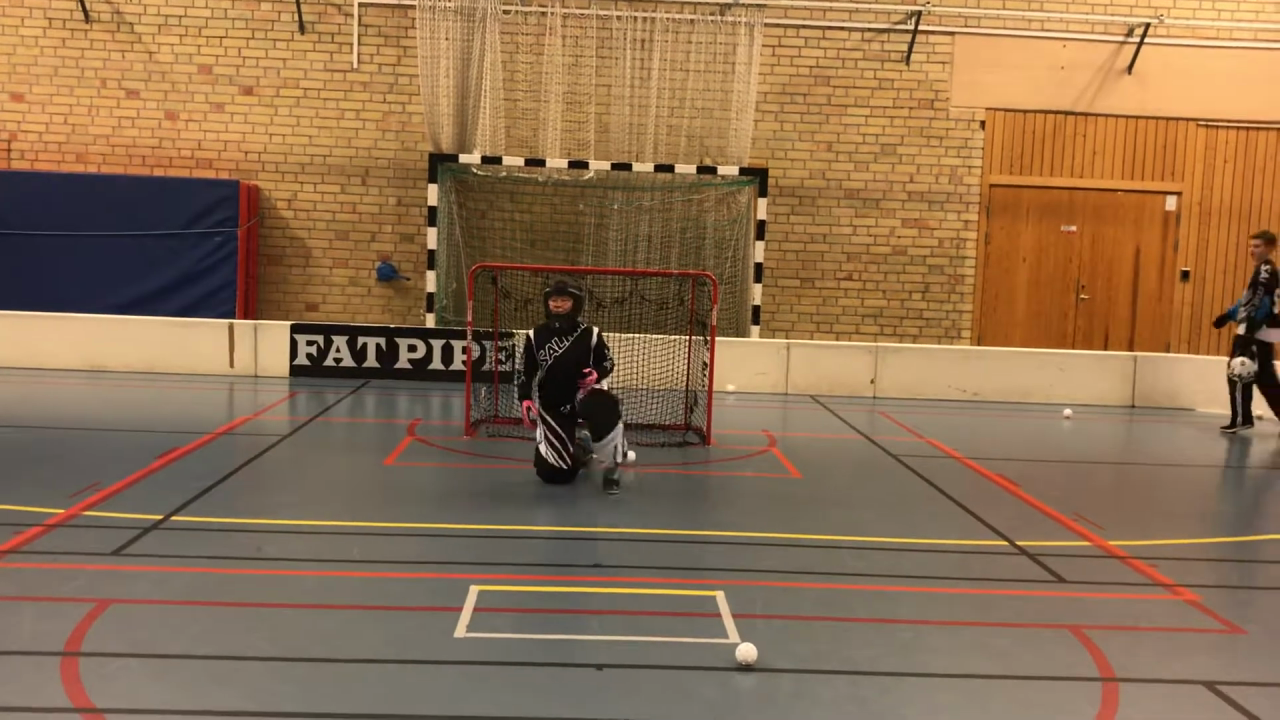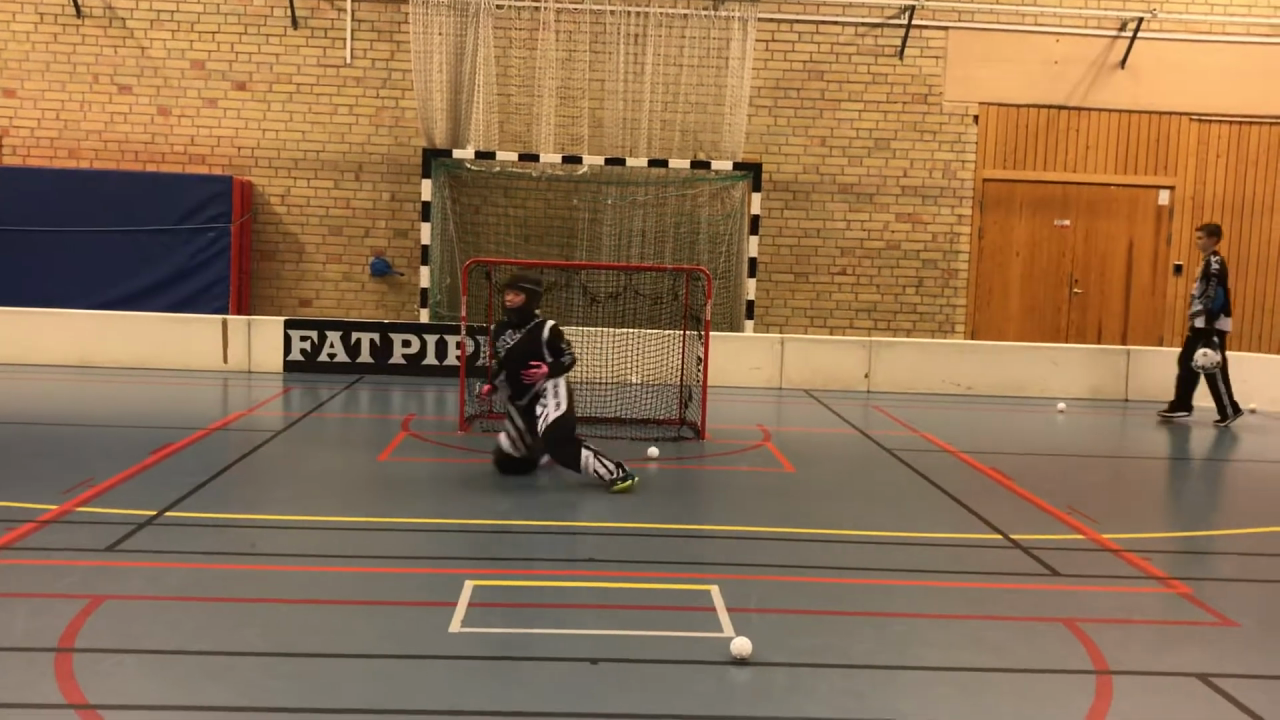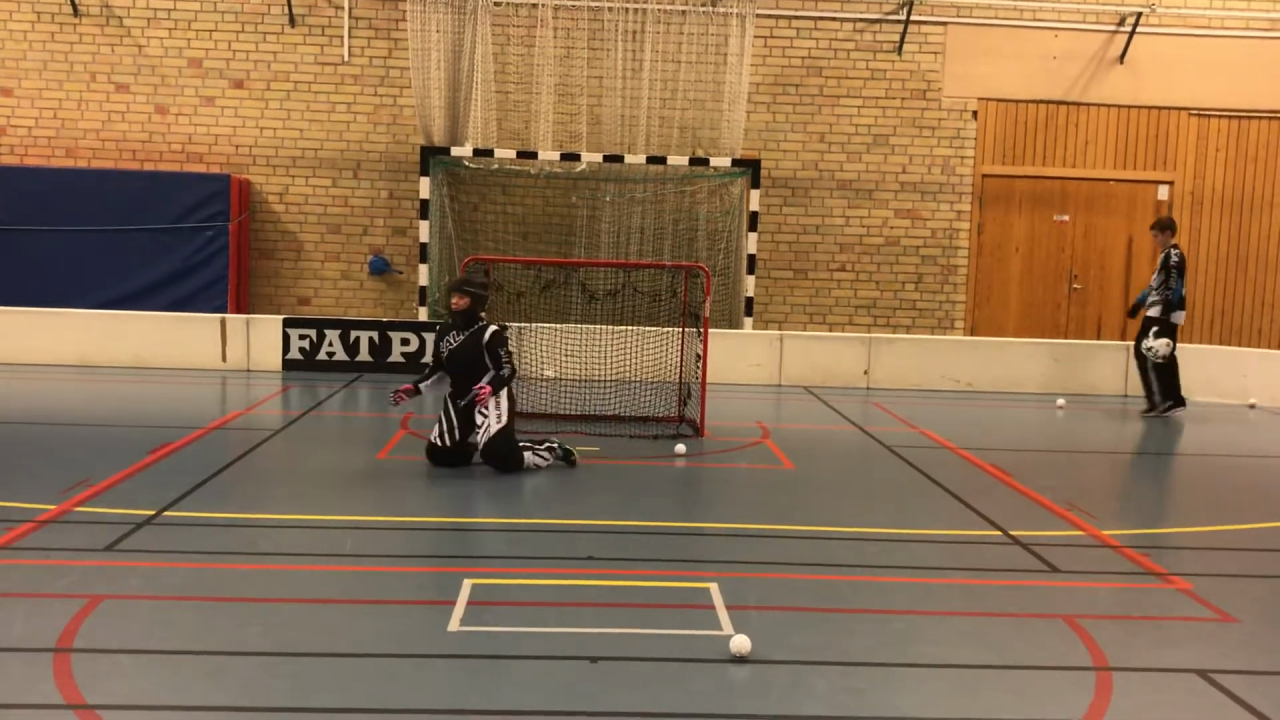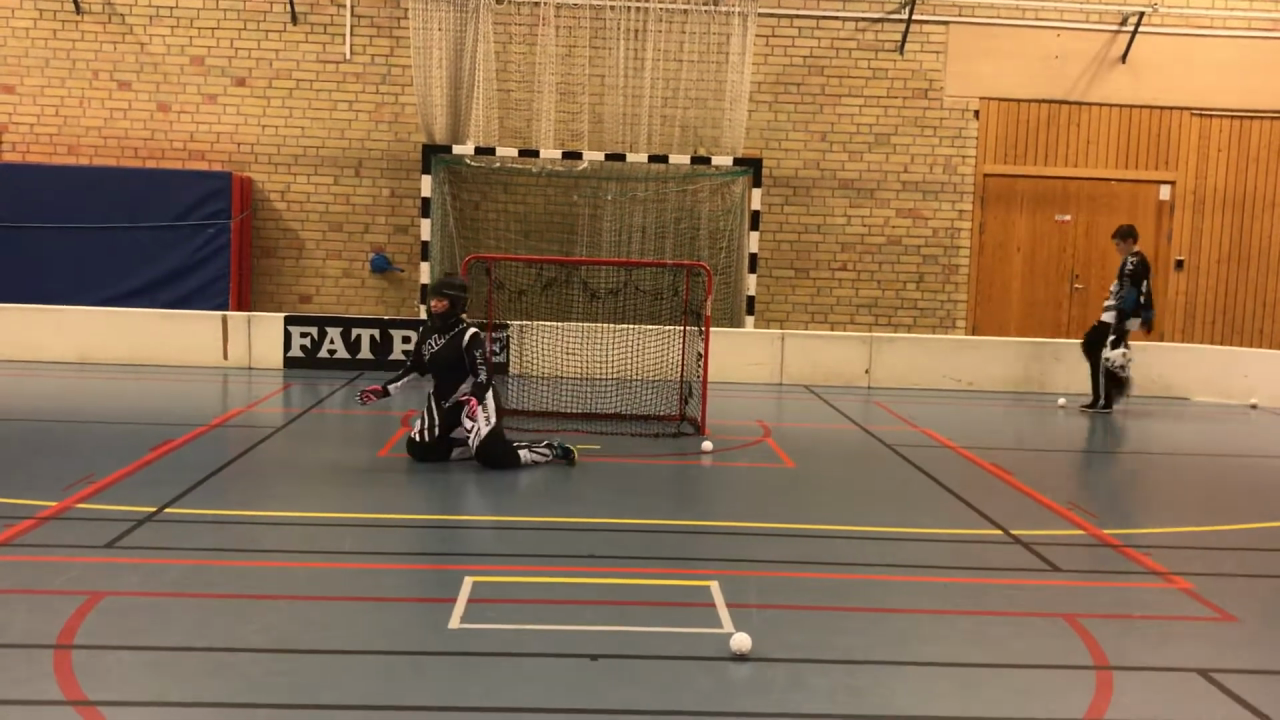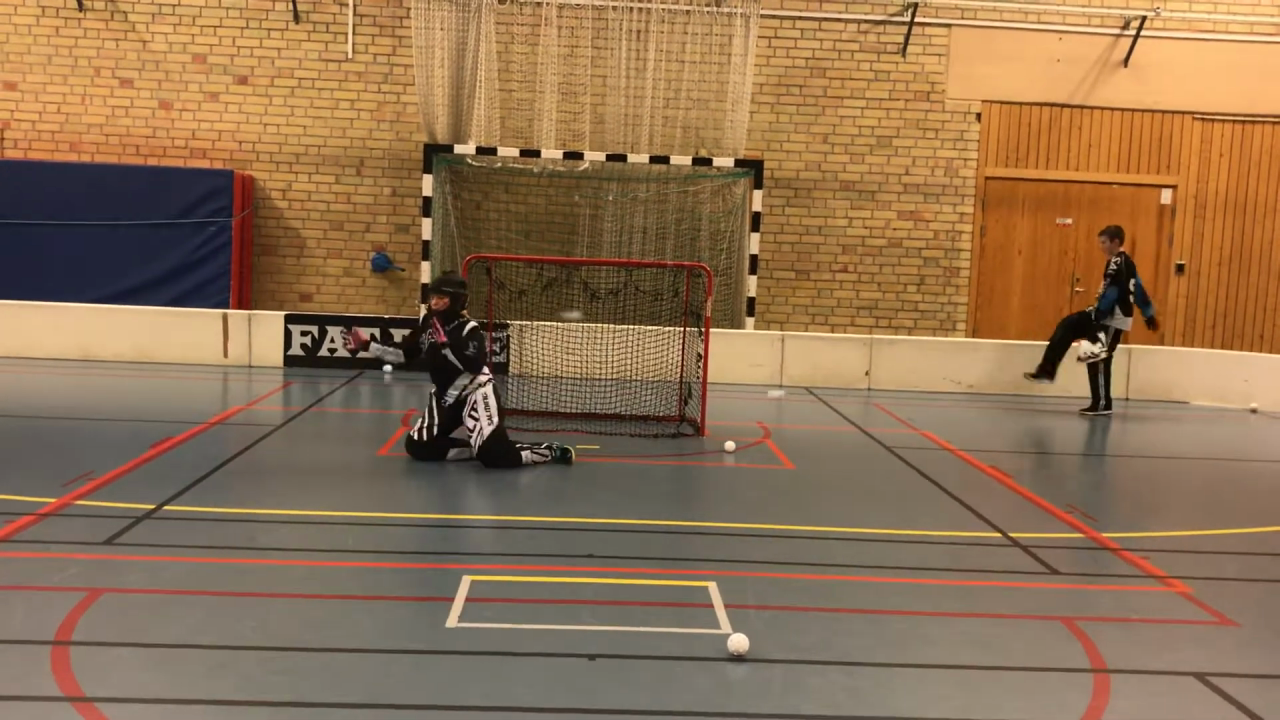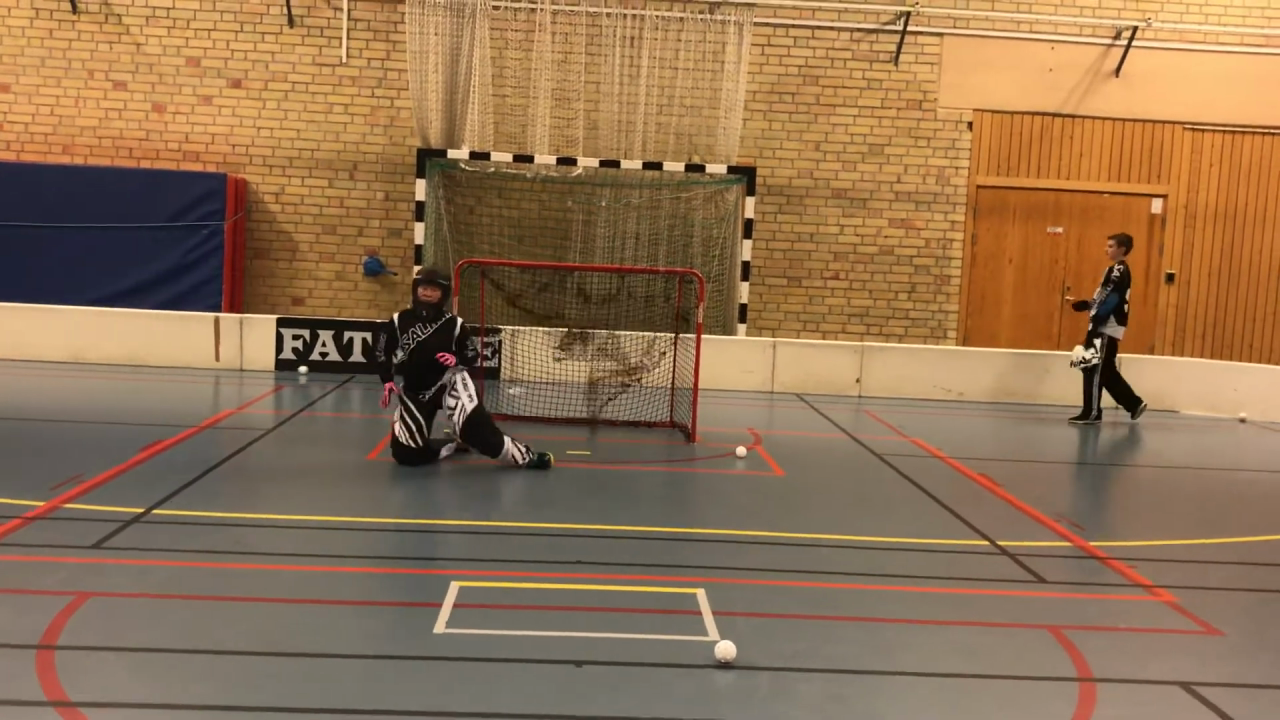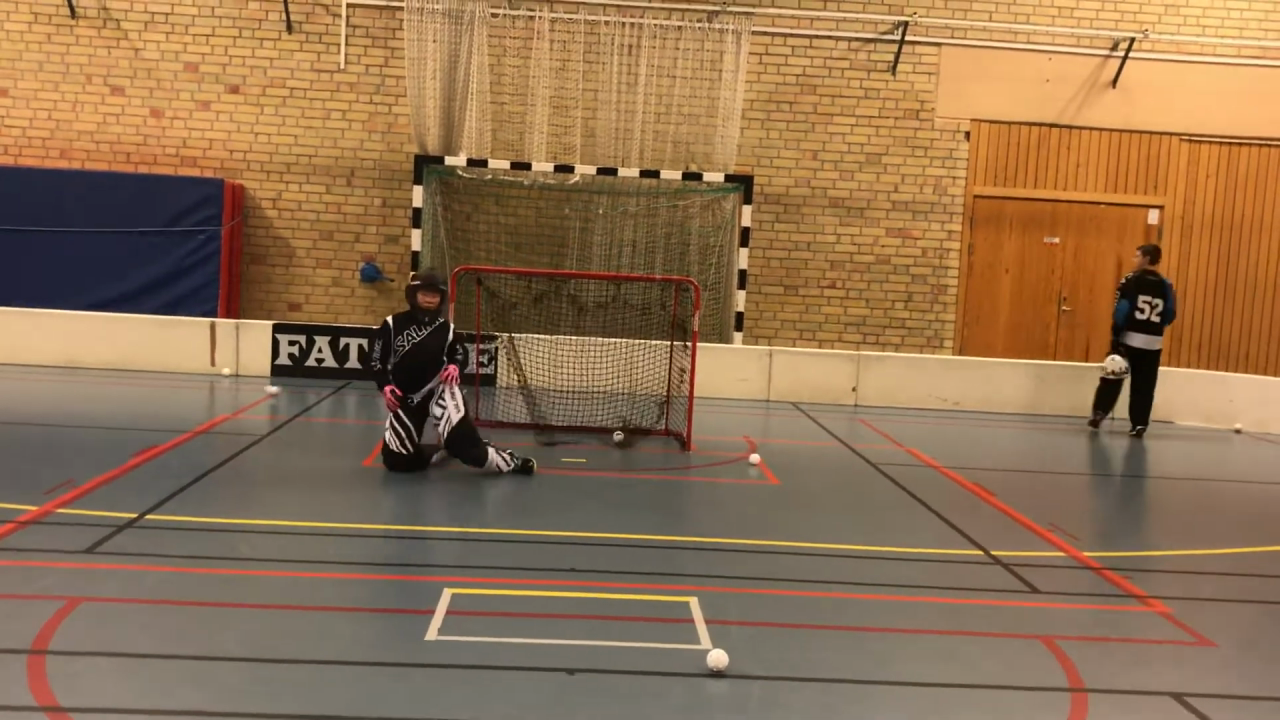
dt=0.4s
person 1, frame 1
left shoulder: (590, 333)
right shoulder: (536, 336)
left elbow: (608, 361)
right elbow: (525, 372)
left wrist: (597, 374)
right wrist: (525, 400)
left hip: (585, 391)
right hip: (550, 406)
left knee: (602, 407)
right knee: (553, 473)
left ankle: (612, 468)
right ankle: (580, 446)
person 1, frame 2
left shoulder: (546, 329)
right shoulder: (500, 329)
left elbow: (568, 359)
left wrist: (548, 370)
right wrist: (491, 385)
left hip: (547, 391)
right hip: (517, 399)
left knee: (558, 438)
right knee: (508, 463)
left ankle: (615, 473)
right ankle: (544, 450)
person 1, frame 3
left shoulder: (490, 333)
right shoulder: (444, 331)
left elbow: (508, 370)
right elbow: (437, 368)
left wrist: (491, 388)
right wrist: (415, 388)
left hip: (490, 397)
right hip: (459, 400)
left knee: (500, 455)
right knee: (438, 454)
left ankle: (553, 450)
right ankle: (489, 448)
person 1, frame 4
left shoulder: (469, 335)
right shoulder: (427, 331)
left elbow: (483, 375)
right elbow: (414, 368)
left wrist: (475, 398)
right wrist: (384, 389)
left hip: (474, 399)
right hip: (443, 400)
left knee: (493, 456)
right knee: (418, 448)
left ankle: (552, 450)
right ankle: (475, 445)
person 1, frame 5
left shoulder: (469, 329)
right shoulder: (427, 323)
left elbow: (474, 366)
right elbow: (404, 354)
left wrist: (445, 344)
right wrist: (366, 345)
left hip: (474, 393)
right hip: (445, 396)
left knee: (494, 454)
right knee: (417, 448)
left ankle: (551, 451)
right ankle: (472, 445)
person 1, frame 6
left shoulder: (453, 323)
right shoulder: (399, 321)
left elbow: (471, 356)
right elbow: (383, 352)
left wrist: (456, 360)
right wrist: (387, 381)
left hip: (449, 384)
right hip: (412, 392)
left knee: (477, 426)
right knee: (406, 454)
left ankle: (526, 457)
right ankle: (452, 446)
person 1, frame 7
left shoulder: (446, 328)
right shoulder: (393, 324)
left elbow: (455, 355)
right elbow: (377, 360)
left wrist: (453, 366)
right wrist: (385, 386)
left hip: (439, 390)
right hip: (405, 397)
left knee: (461, 440)
right knee: (397, 461)
left ankle: (511, 463)
right ankle: (437, 451)
person 2, frame 1
right shoulder: (1262, 270)
left elbow: (1261, 302)
left wrist: (1251, 328)
right wrist: (1228, 315)
left hip: (1255, 331)
right hip: (1262, 332)
left knee: (1238, 373)
left ankle: (1241, 419)
person 2, frame 2
left shoulder: (1215, 262)
right shoulder: (1209, 261)
left elbow: (1215, 295)
left wrist: (1209, 324)
left hip: (1212, 324)
right hip: (1202, 322)
left knee: (1214, 367)
right knee: (1187, 361)
left ankle: (1230, 410)
right ankle: (1181, 405)
person 2, frame 3
left shoulder: (1174, 255)
right shoulder: (1167, 254)
left elbow: (1174, 288)
left wrist: (1165, 317)
right wrist: (1138, 302)
left hip: (1164, 314)
right hip: (1158, 313)
left knee: (1144, 351)
right knee: (1165, 358)
left ankle: (1158, 399)
right ankle: (1174, 400)
person 2, frame 4
left shoulder: (1131, 263)
right shoulder: (1141, 261)
left elbow: (1128, 296)
right elbow: (1146, 292)
left wrist: (1120, 324)
right wrist: (1147, 317)
left hip: (1116, 318)
right hip: (1116, 318)
left knee: (1102, 356)
right knee: (1089, 345)
left ankle: (1102, 402)
right ankle: (1118, 384)
person 2, frame 5
left shoulder: (1116, 264)
right shoulder: (1127, 263)
left elbow: (1109, 295)
right elbow: (1138, 290)
left wrist: (1096, 320)
right wrist: (1148, 314)
left hip: (1112, 319)
right hip: (1110, 317)
left knee: (1098, 360)
right knee: (1066, 326)
left ankle: (1102, 404)
right ankle: (1046, 371)
person 2, frame 6
left shoulder: (1118, 271)
right shoulder: (1118, 270)
left elbow: (1110, 300)
left wrist: (1095, 323)
right wrist: (1088, 304)
left hip: (1107, 328)
right hip: (1109, 327)
left knee: (1093, 370)
right knee: (1107, 371)
left ankle: (1092, 413)
right ankle: (1134, 404)
person 2, frame 7
left shoulder: (1131, 280)
right shoulder: (1165, 284)
left elbow: (1121, 308)
right elbow: (1171, 314)
left wrist: (1116, 334)
left hip: (1129, 337)
right hip: (1153, 341)
left knee: (1114, 376)
right knee: (1145, 385)
left ankle: (1099, 411)
right ankle: (1139, 424)
